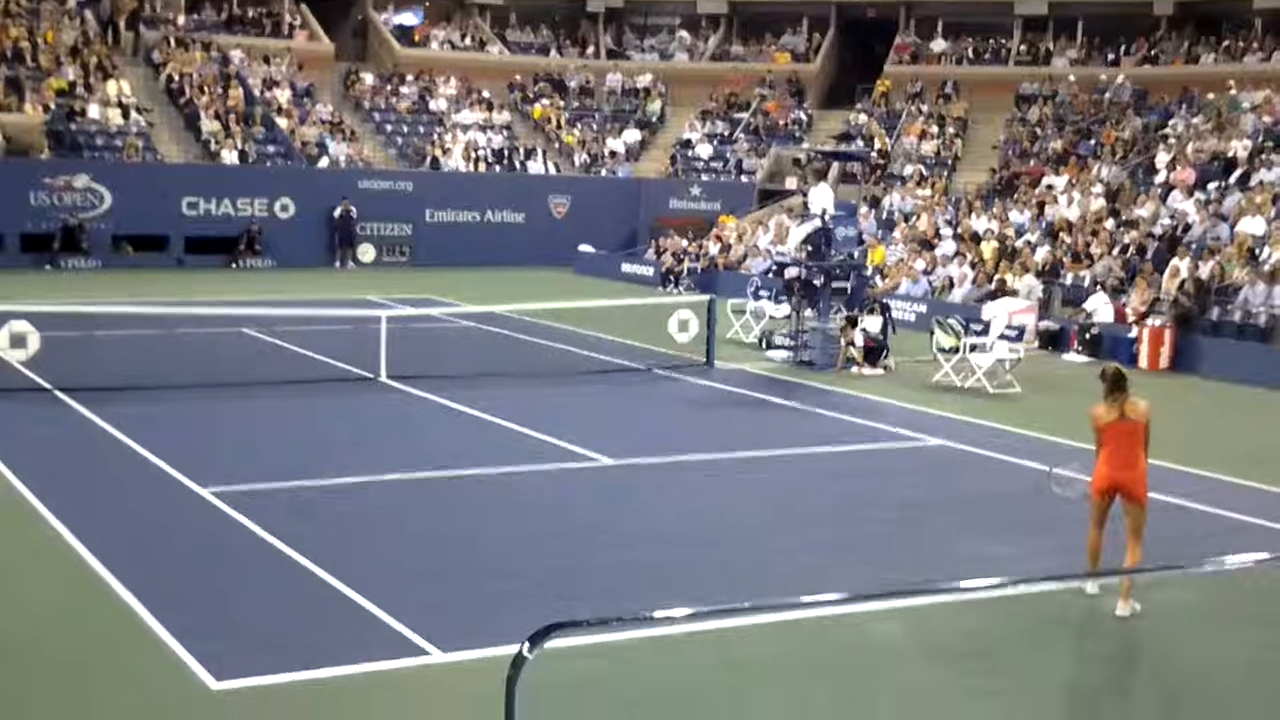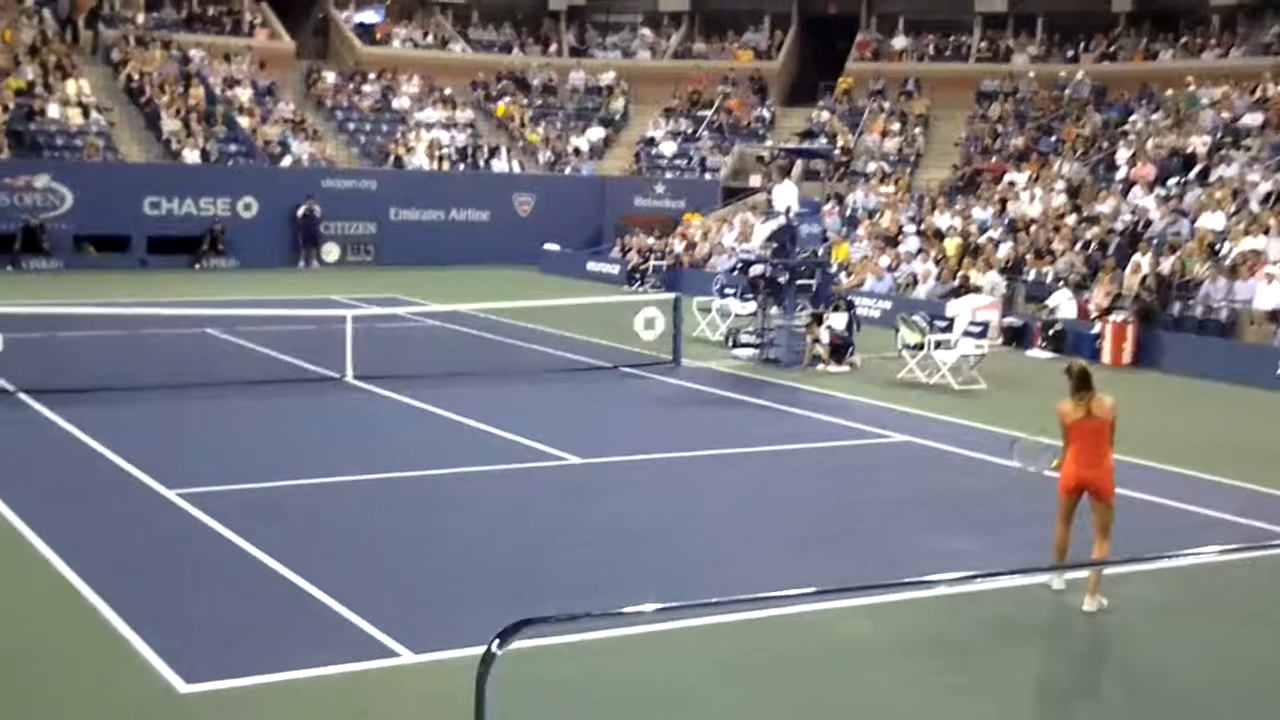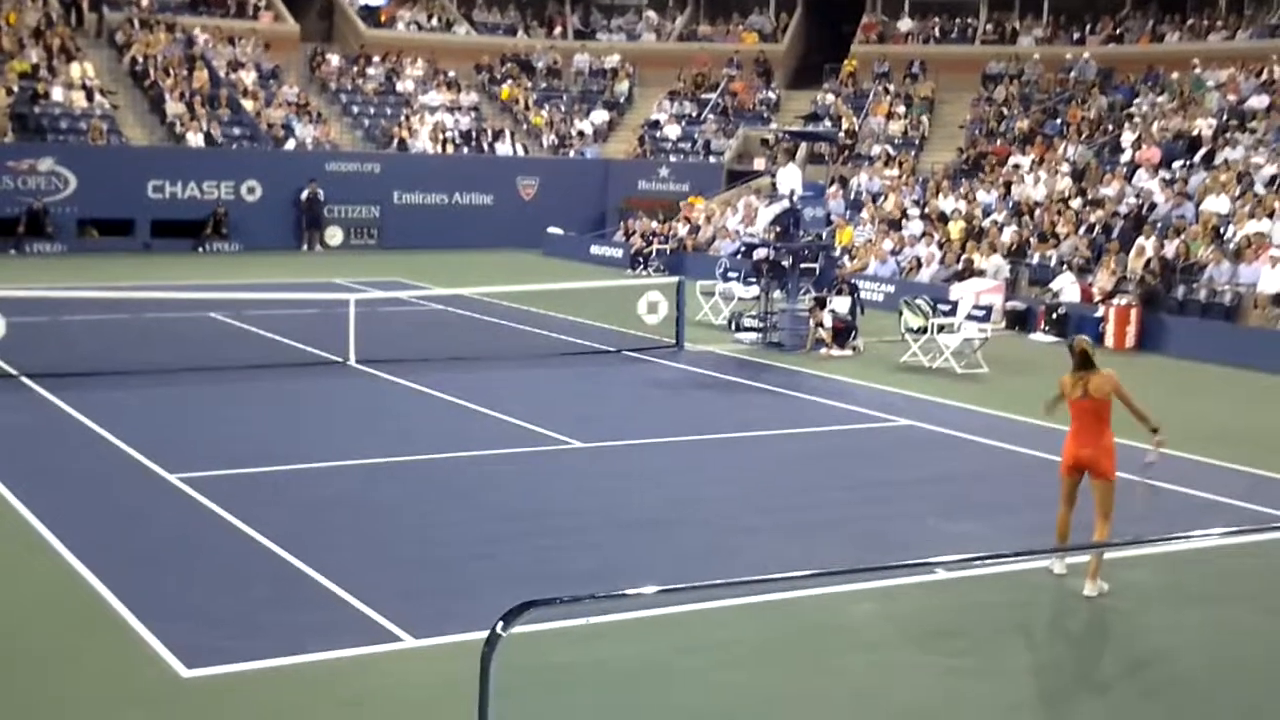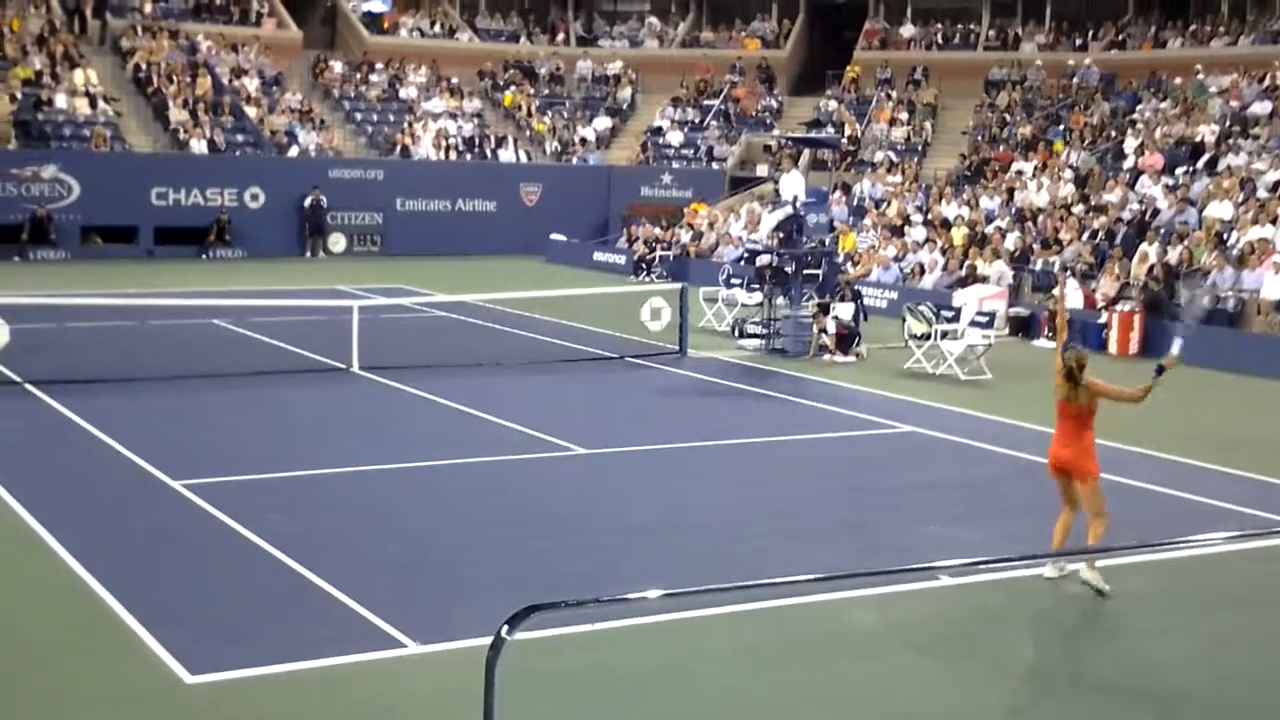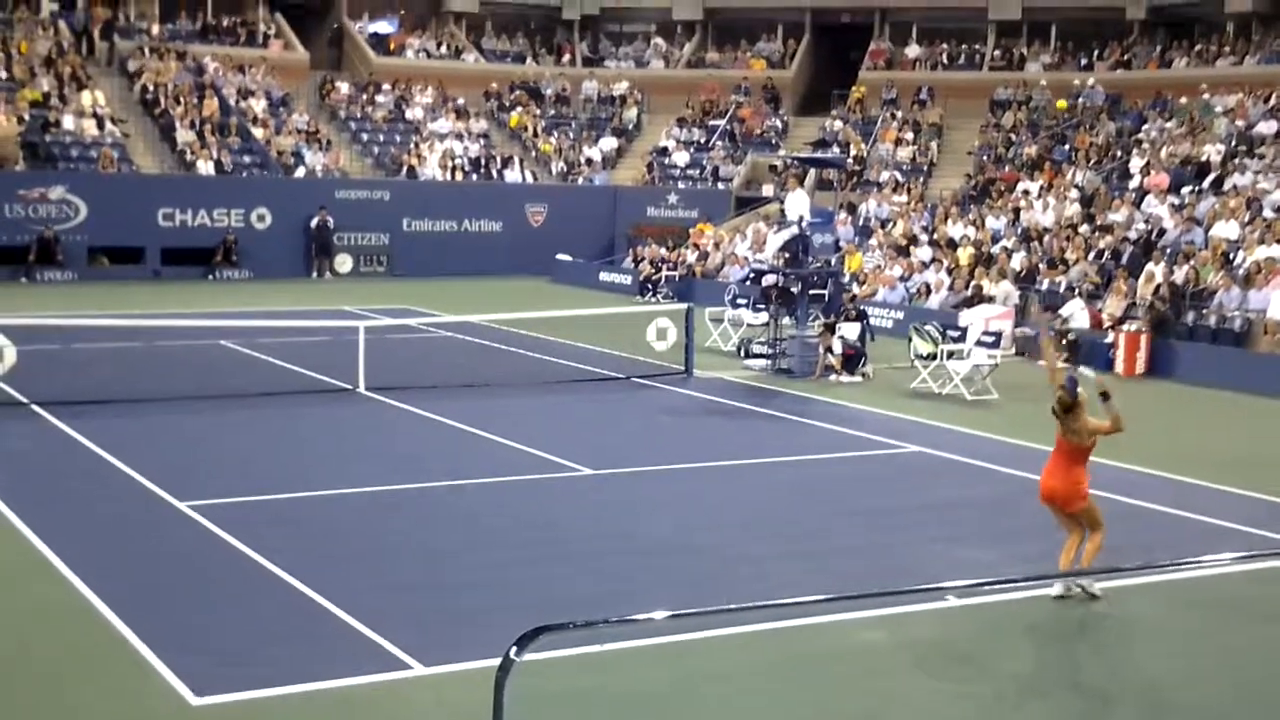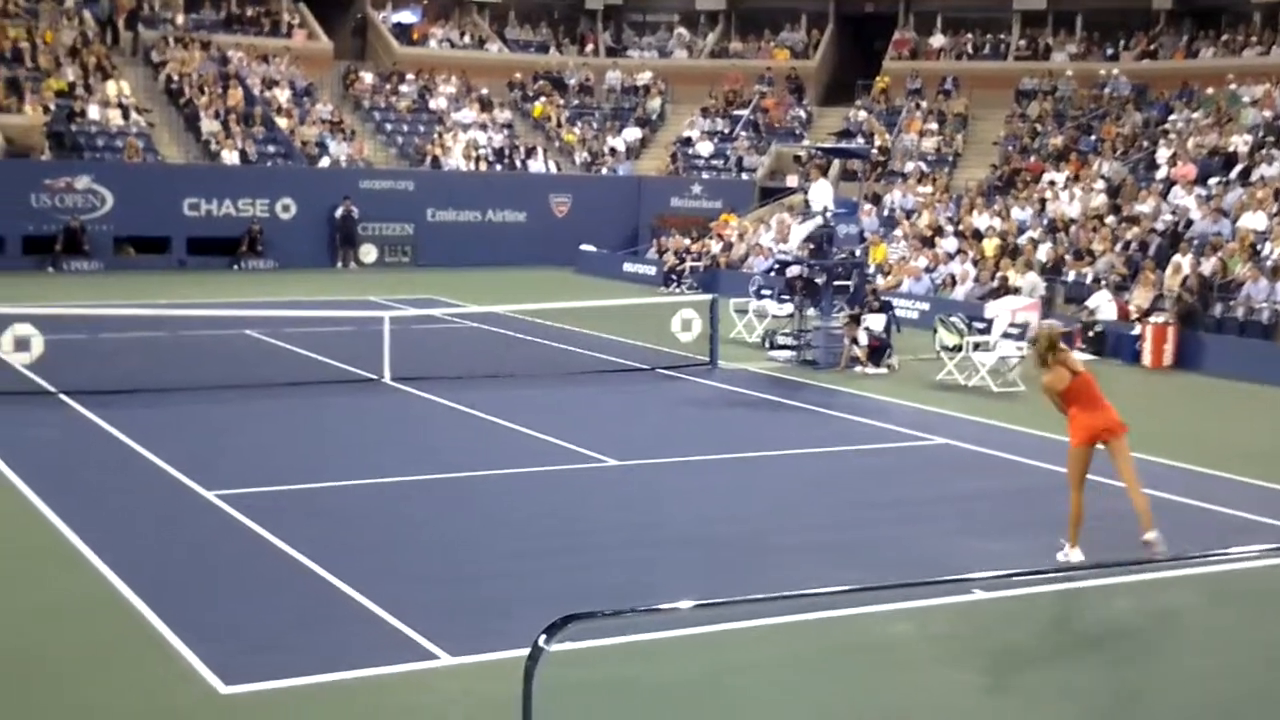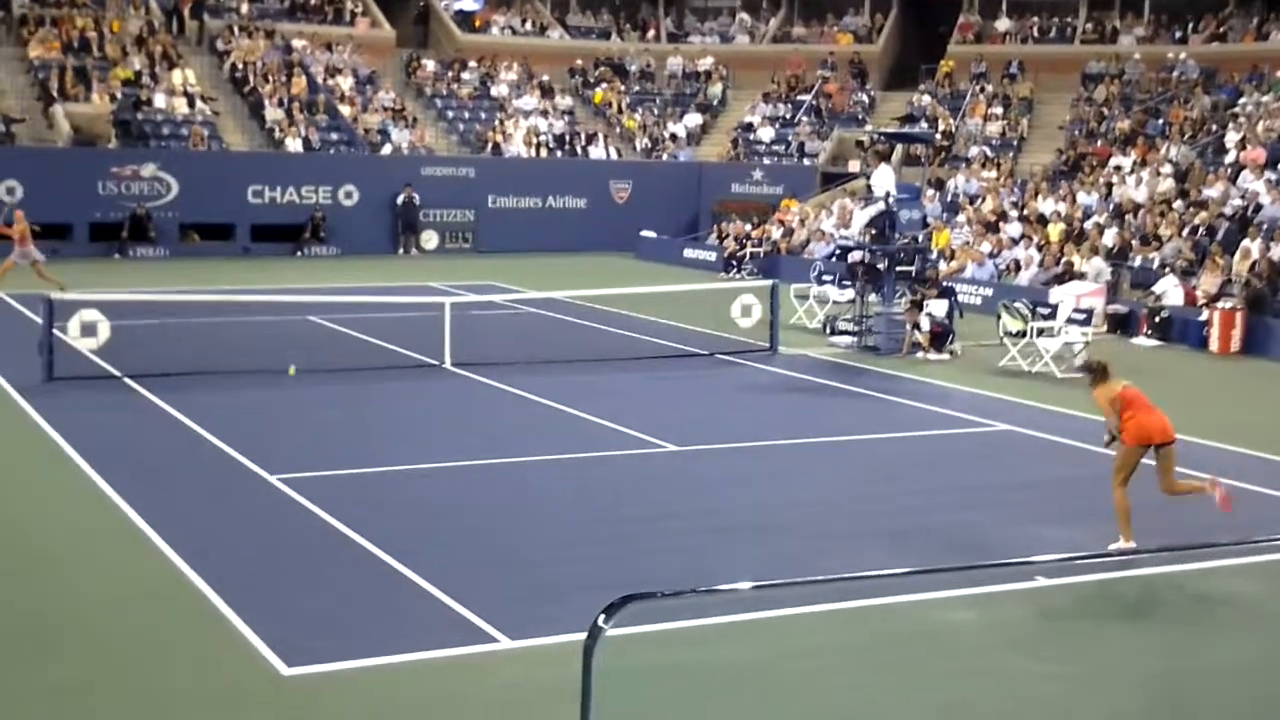
dt=0.4s
person 1, frame 1
left shoulder: (1097, 411)
right shoulder: (1143, 407)
left elbow: (1099, 447)
right elbow: (1145, 445)
left hip: (1106, 473)
right hip: (1134, 476)
left knee: (1096, 526)
right knee: (1134, 541)
left ankle: (1092, 580)
right ankle: (1125, 601)
person 1, frame 2
left shoulder: (1064, 408)
right shoulder: (1109, 403)
left elbow: (1068, 443)
right elbow: (1109, 440)
left hip: (1074, 470)
right hip: (1101, 473)
left knee: (1063, 522)
right knee: (1102, 537)
left ankle: (1057, 575)
right ankle: (1091, 596)
person 1, frame 3
left shoulder: (1066, 381)
right shoulder: (1108, 379)
right elbow: (1134, 410)
left wrist: (1052, 403)
right wrist: (1154, 429)
left hip: (1073, 450)
right hip: (1100, 453)
left knee: (1066, 505)
right knee: (1102, 519)
left ankle: (1059, 559)
right ankle: (1092, 581)
person 1, frame 4
left shoulder: (1060, 378)
right shoulder: (1091, 388)
left elbow: (1060, 331)
right elbow: (1136, 397)
left wrist: (1061, 295)
right wrist: (1159, 371)
left hip: (1057, 453)
right hip: (1080, 457)
left knee: (1070, 508)
right knee: (1099, 518)
left ankle: (1054, 563)
right ankle: (1089, 567)
person 1, frame 5
left shoulder: (1063, 414)
right shoulder: (1086, 425)
left elbow: (1054, 375)
right elbow: (1116, 426)
left wrist: (1046, 344)
right wrist: (1105, 397)
left hip: (1048, 485)
right hip: (1071, 488)
left knee: (1076, 531)
right knee: (1096, 530)
left ankle: (1063, 580)
right ankle: (1083, 575)
person 1, frame 6
left shoulder: (1047, 381)
right shoulder: (1068, 358)
left elbow: (1065, 410)
left hip: (1083, 427)
right hip: (1107, 419)
left knee: (1075, 489)
right knee: (1131, 479)
left ankle: (1072, 548)
right ankle: (1149, 531)
person 1, frame 7
left shoulder: (1099, 393)
right shoulder: (1122, 383)
left elbow: (1115, 426)
left wrist: (1111, 436)
left hip: (1140, 428)
right hip: (1162, 424)
left knee: (1119, 484)
right knee: (1170, 487)
left ankle: (1127, 541)
right ankle: (1209, 488)
